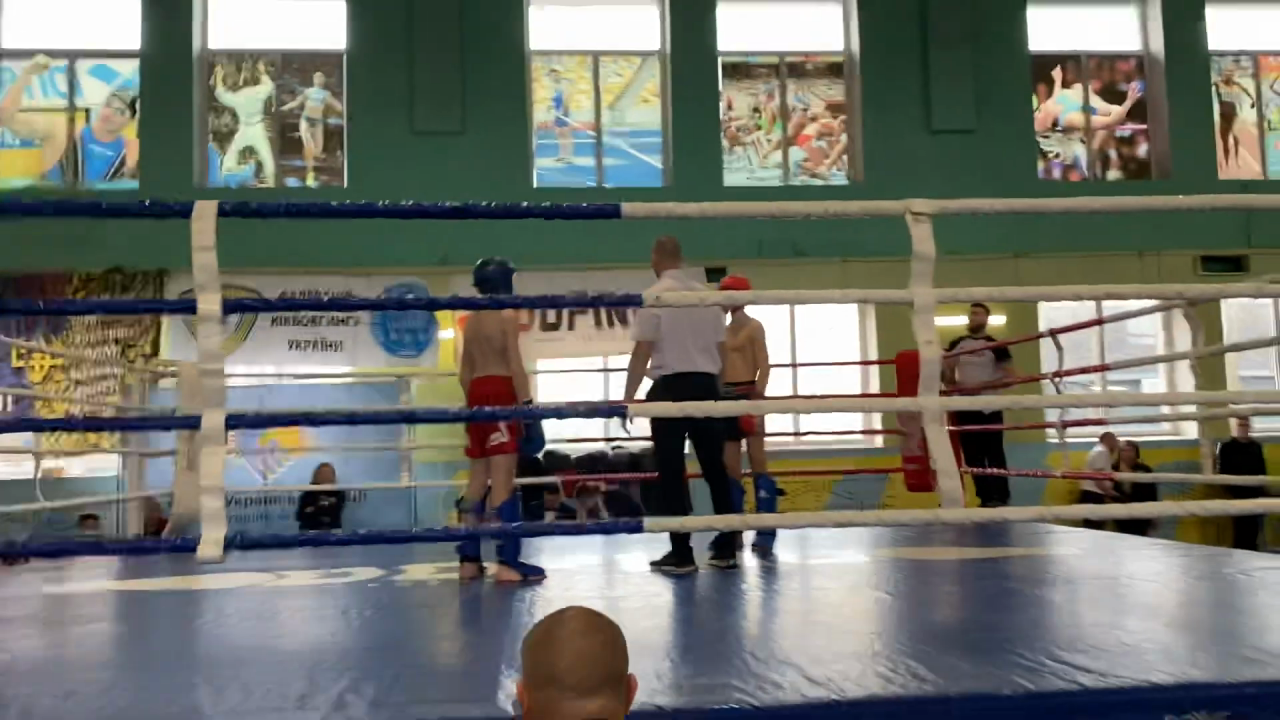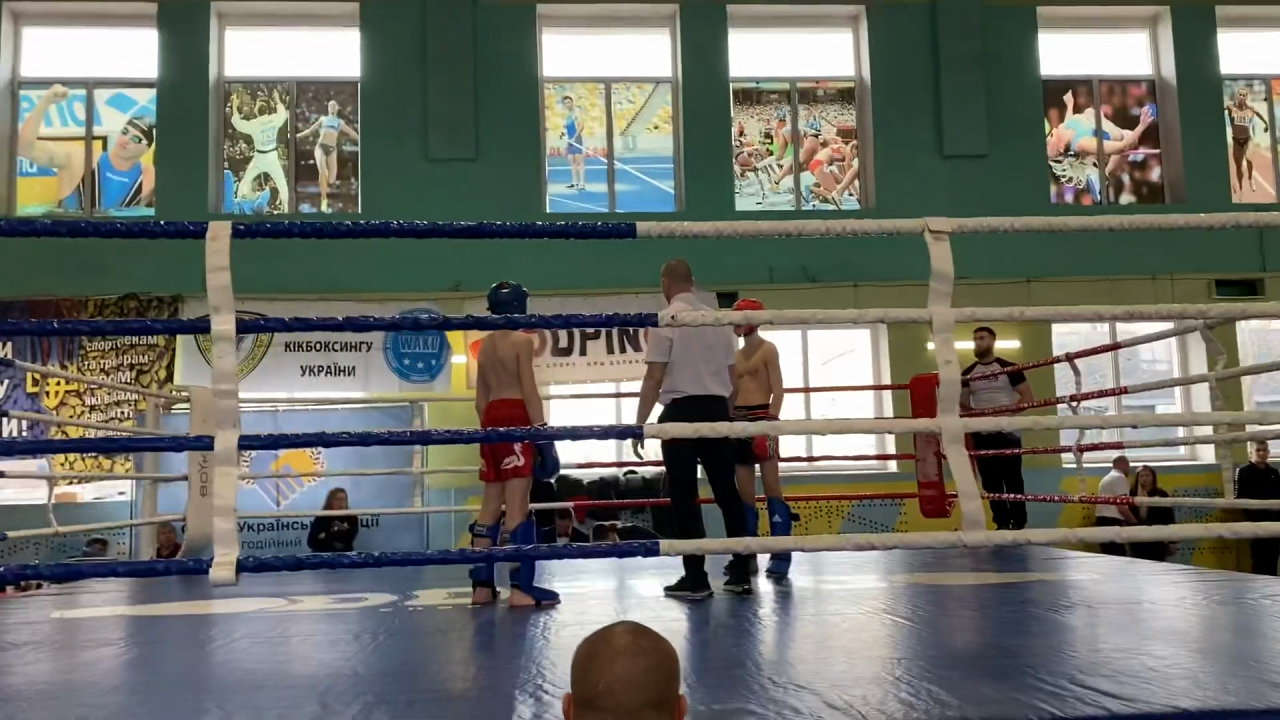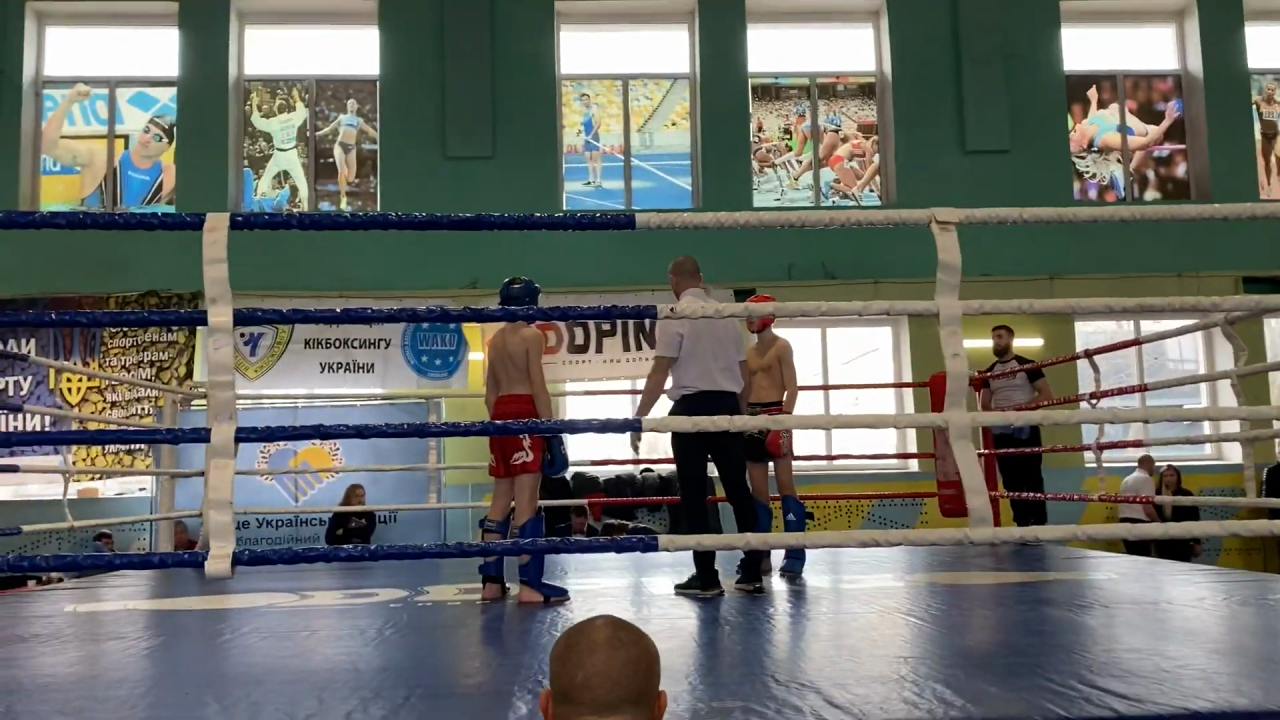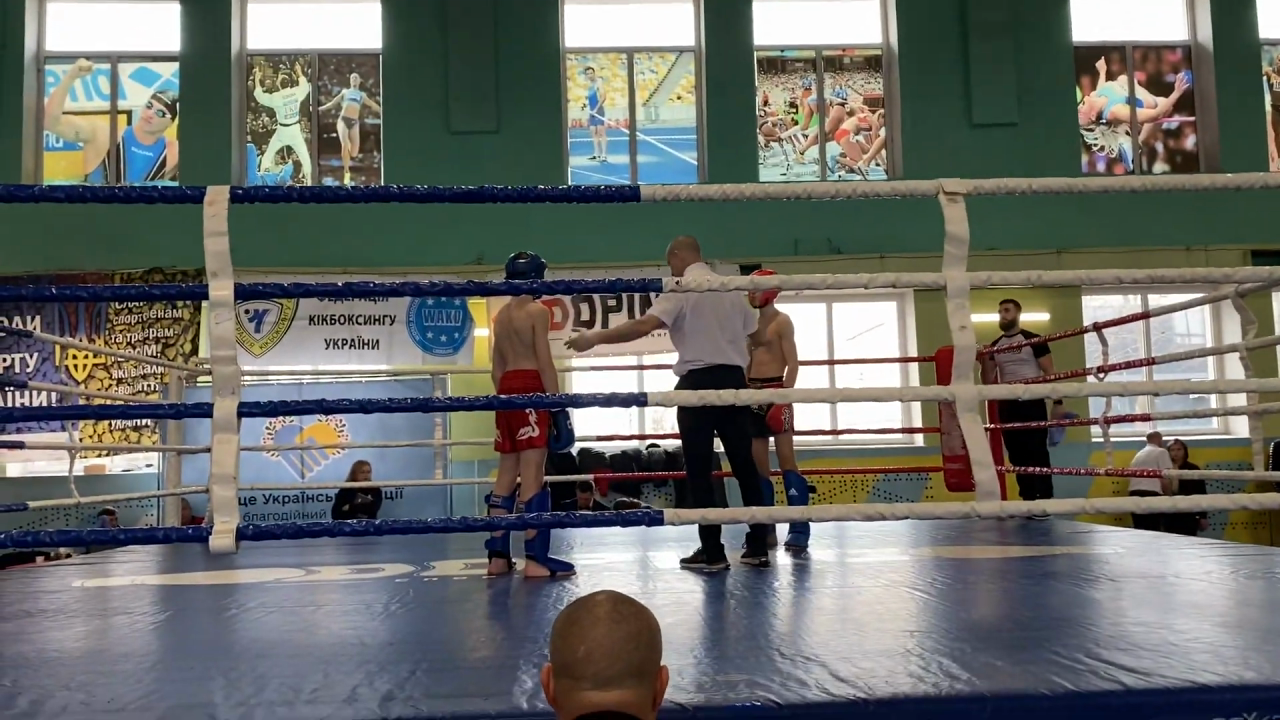
dt=0.5s
person 1, frame 1
left shoulder: (654, 297)
left elbow: (641, 354)
right elbow: (721, 351)
left wrist: (627, 399)
left hip: (670, 388)
right hip: (706, 386)
left knee: (672, 472)
right knee: (715, 467)
left ankle: (681, 554)
right ankle: (727, 548)
person 1, frame 2
left shoulder: (665, 321)
left elbow: (654, 378)
right elbow: (731, 376)
left wrist: (639, 424)
left hip: (681, 412)
right hip: (716, 410)
left knee: (684, 497)
right knee: (727, 492)
left ankle: (696, 578)
right ankle: (741, 573)
person 1, frame 3
left shoulder: (674, 316)
right shoulder: (726, 314)
left elbow: (660, 371)
right elbow: (744, 372)
left wrist: (640, 417)
right wrist: (738, 411)
left hip: (692, 408)
right hip: (727, 406)
left knee: (694, 495)
right knee: (738, 489)
left ankle: (706, 577)
right ankle: (752, 572)
person 1, frame 4
left shoulder: (680, 289)
right shoulder: (730, 289)
left elbow: (644, 325)
right elbow: (756, 334)
left wrist: (593, 338)
left hip: (697, 383)
right hip: (733, 380)
left knee: (699, 469)
right knee: (744, 463)
left ankle: (712, 551)
right ankle: (758, 546)
person 2, frame 1
left shoulder: (471, 320)
right shoulder: (507, 316)
left elbow: (465, 373)
right elbow: (515, 367)
right wrist: (528, 406)
left hip: (477, 396)
right hip: (501, 394)
left knee: (478, 478)
right knee: (502, 479)
left ankle: (469, 560)
right ankle: (507, 562)
person 2, frame 2
left shoulder: (484, 345)
right shoulder: (521, 340)
right elbow: (528, 391)
right wrist: (542, 431)
left hip: (492, 419)
right hip: (516, 418)
left knee: (491, 503)
right knee: (517, 503)
left ankle: (482, 586)
right ankle: (520, 588)
person 2, frame 3
left shoulder: (495, 339)
right shoulder: (532, 335)
right elbow: (538, 387)
left hip: (501, 414)
right hip: (525, 414)
left knee: (501, 498)
right knee: (526, 498)
left ankle: (492, 581)
right ankle: (529, 584)
person 2, frame 4
left shoulder: (501, 315)
right shoulder: (537, 310)
right elbow: (544, 362)
right wrist: (557, 404)
left hip: (507, 390)
right hip: (531, 389)
left knee: (507, 474)
right knee: (532, 474)
left ankle: (498, 556)
right ankle: (535, 558)
person 3, frame 1
left shoulder: (753, 326)
right shoulder: (723, 330)
left elbow: (764, 367)
left wrist: (757, 397)
left hip: (747, 394)
right hip: (725, 397)
left knee: (757, 462)
right knee: (730, 467)
left ankle: (766, 530)
person 3, frame 2
left shoulder: (768, 349)
right shoulder: (736, 355)
left elbow: (778, 391)
left wrist: (771, 423)
left hip: (761, 418)
right hip: (738, 421)
left knee: (771, 487)
right knee: (744, 492)
left ankle: (781, 556)
person 3, frame 3
left shoulder: (781, 346)
right shoulder: (749, 352)
left elbow: (792, 388)
left hip: (775, 417)
left knee: (785, 486)
right knee: (758, 490)
left ankle: (794, 555)
person 3, frame 4
left shoulder: (782, 321)
right shoulder: (752, 326)
left elbow: (792, 364)
left wrist: (785, 398)
left knee: (786, 461)
right knee: (759, 466)
left ankle: (799, 529)
person 4, frame 1
left shoulder: (995, 346)
right shoulder: (956, 345)
left elbow: (1009, 376)
right elbow: (945, 371)
left wrist: (983, 386)
right wrist: (956, 386)
left hip: (987, 408)
right hip: (963, 408)
left knee: (994, 455)
right knee: (973, 457)
left ankle: (1001, 499)
right ankle: (986, 499)
person 4, frame 2
left shoulder: (1008, 368)
right shoulder: (968, 373)
left elbow: (1028, 397)
right elbow: (963, 402)
left wrist: (1008, 411)
left hip: (1006, 432)
right hip: (981, 434)
left knee: (1012, 479)
right knee: (990, 482)
left ankle: (1018, 525)
right ankle: (1002, 525)
person 4, frame 3
left shoulder: (1027, 365)
right shoulder: (989, 372)
left elbow: (1046, 394)
right elbow: (985, 403)
left hip: (1025, 429)
right hip: (1001, 431)
left knee: (1032, 478)
right knee: (1011, 480)
left ankle: (1039, 524)
right ankle: (1022, 524)
person 4, frame 4
left shoulder: (1033, 340)
right shoulder: (995, 346)
left elbow: (1049, 372)
right elbow: (988, 380)
right wrist: (985, 362)
left hip: (1031, 403)
right hip: (1007, 405)
left knee: (1037, 452)
right knee: (1017, 454)
left ankle: (1044, 500)
right ankle: (1028, 500)
